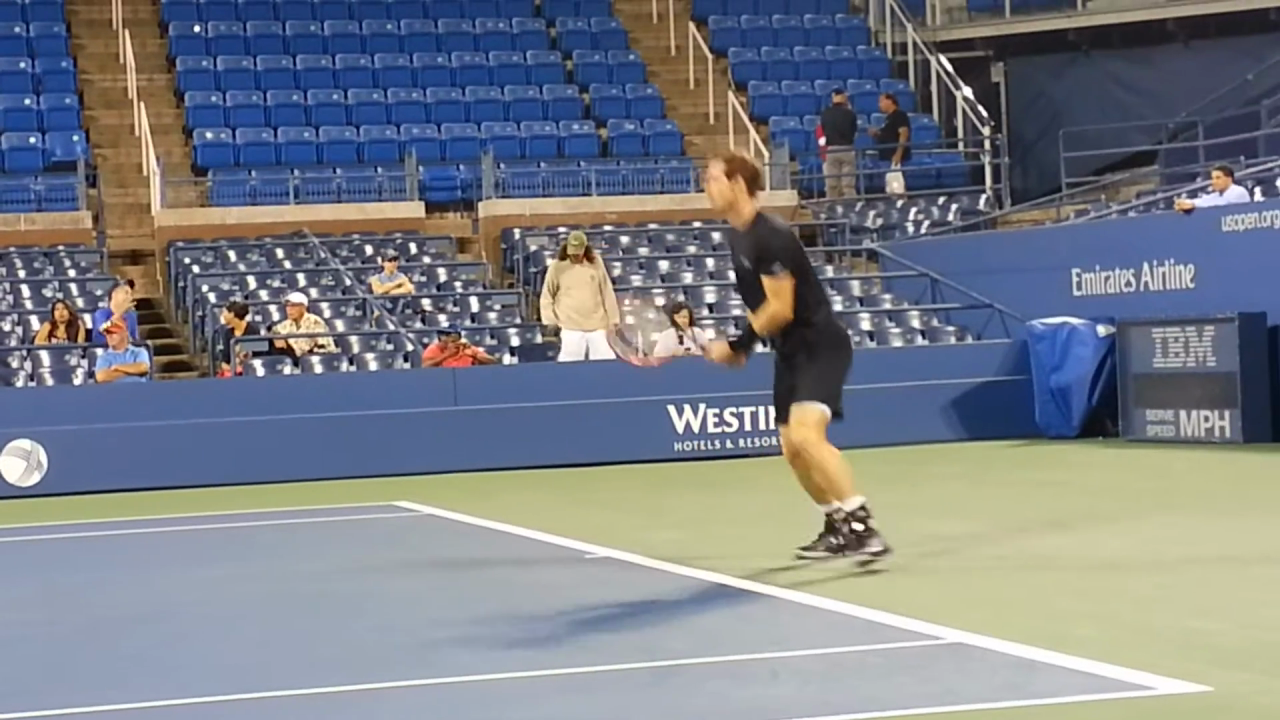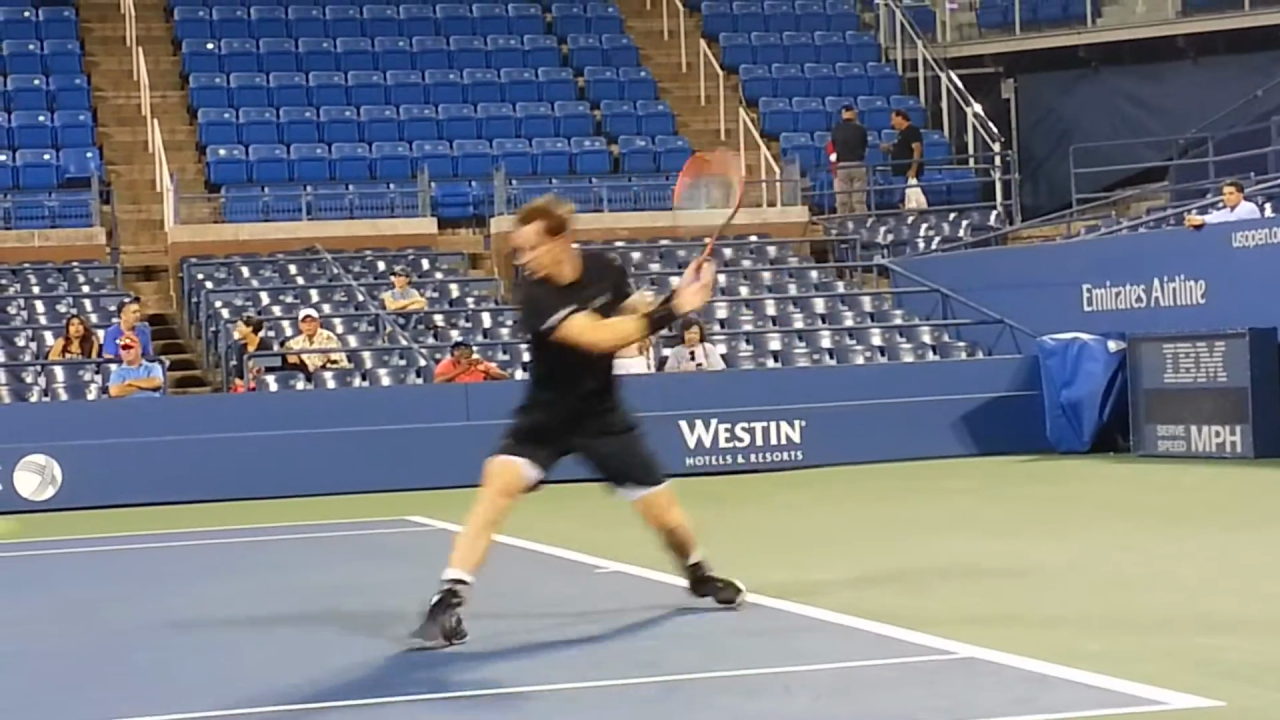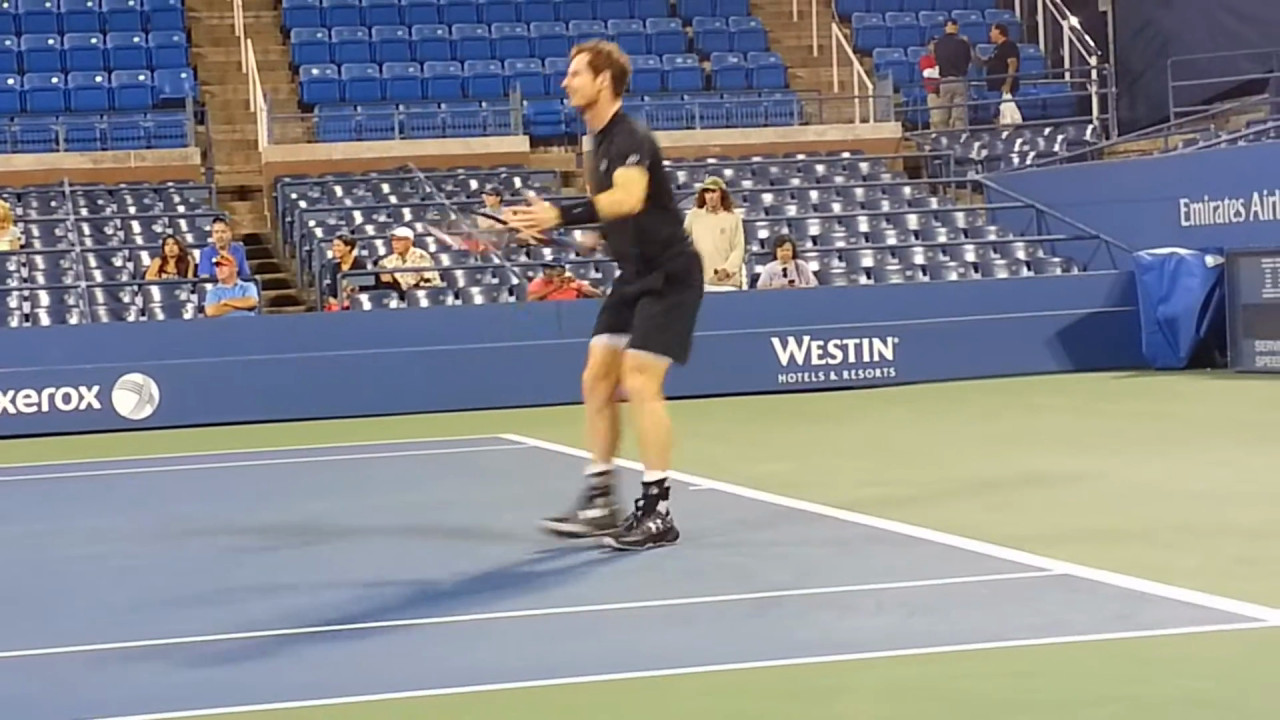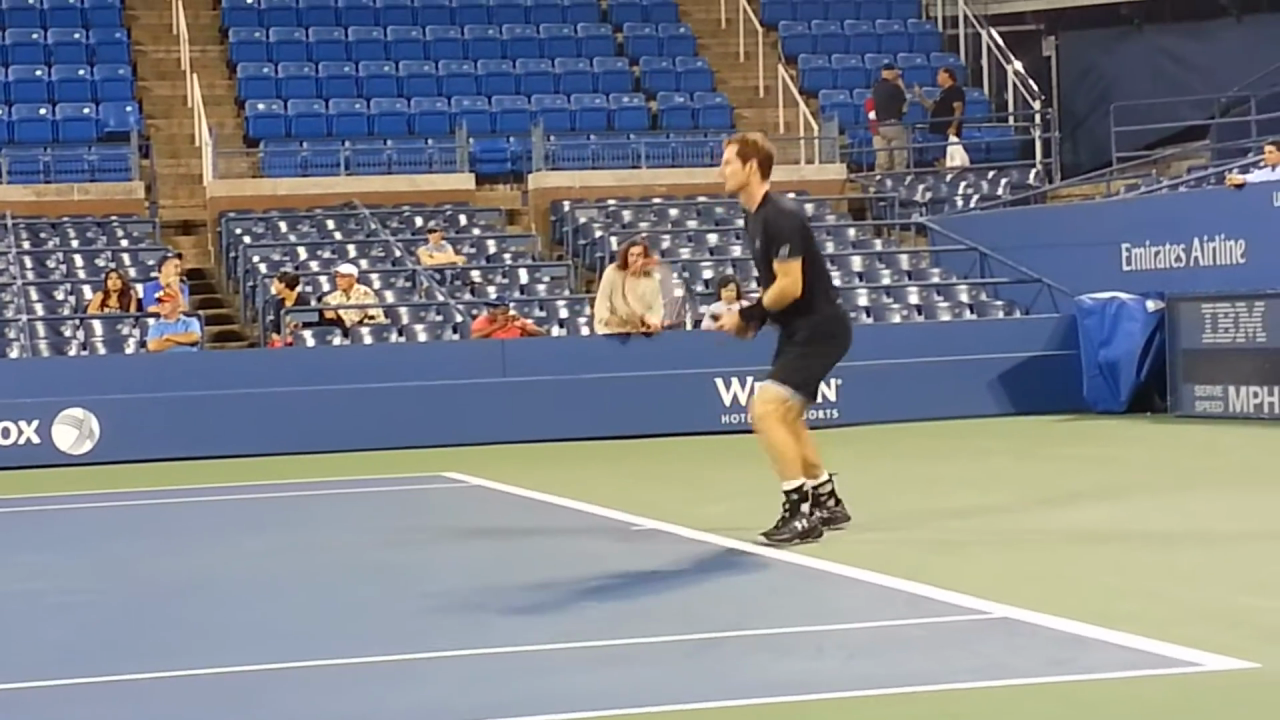
dt=1s
person 1, frame 1
left shoulder: (771, 236)
right shoulder: (738, 238)
left elbow: (782, 310)
left wrist: (739, 344)
right wrist: (739, 344)
left hip: (821, 347)
right hip: (793, 350)
left knee: (806, 435)
right knee: (793, 447)
left ankle: (863, 528)
right ankle: (837, 529)
person 1, frame 2
left shoulder: (605, 270)
right shoulder: (536, 297)
left elbow: (637, 315)
right elbow: (602, 338)
left wrist: (677, 301)
right wrist: (668, 309)
left hip: (600, 414)
right hip: (546, 415)
left knee: (664, 515)
right knee: (496, 487)
left ankle: (698, 575)
right ankle: (449, 604)
person 1, frame 3
left shoulder: (630, 134)
right shoulder: (601, 137)
left elbow: (628, 198)
left wrist: (560, 215)
left hip: (670, 277)
right hip: (633, 278)
left knee: (640, 385)
right knee: (597, 381)
left ankle: (657, 509)
right ankle: (598, 501)
person 1, frame 4
left shoulder: (779, 216)
right shoulder: (756, 216)
left elbow: (790, 286)
left wrist: (745, 315)
right wrist: (753, 317)
left hip: (821, 330)
right hip: (801, 330)
left knee: (766, 411)
right knee: (786, 421)
left ankle: (801, 509)
right ankle: (826, 501)
